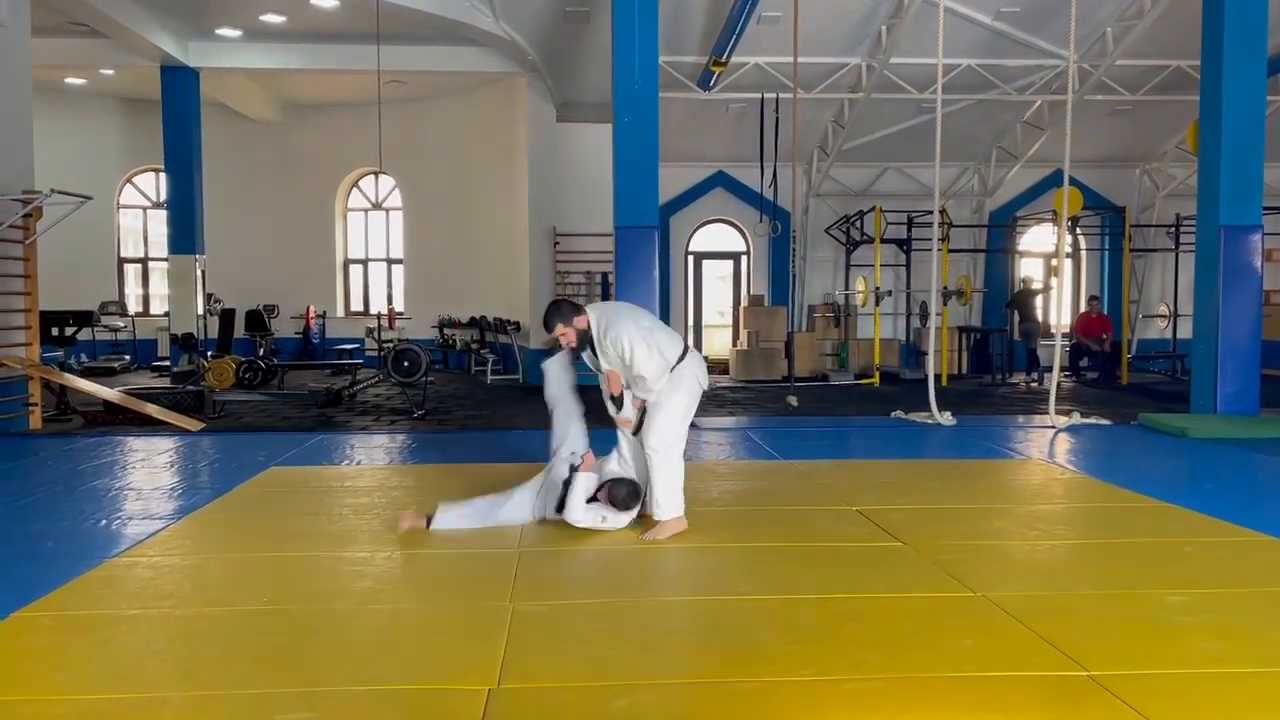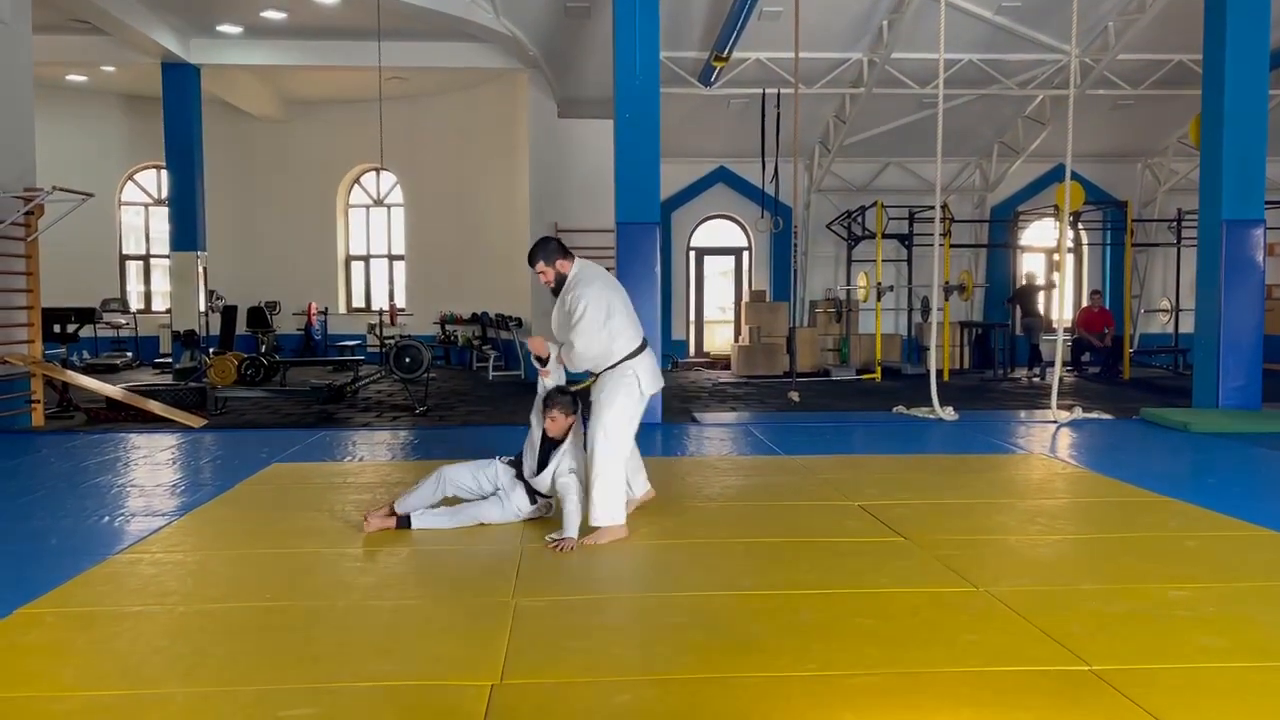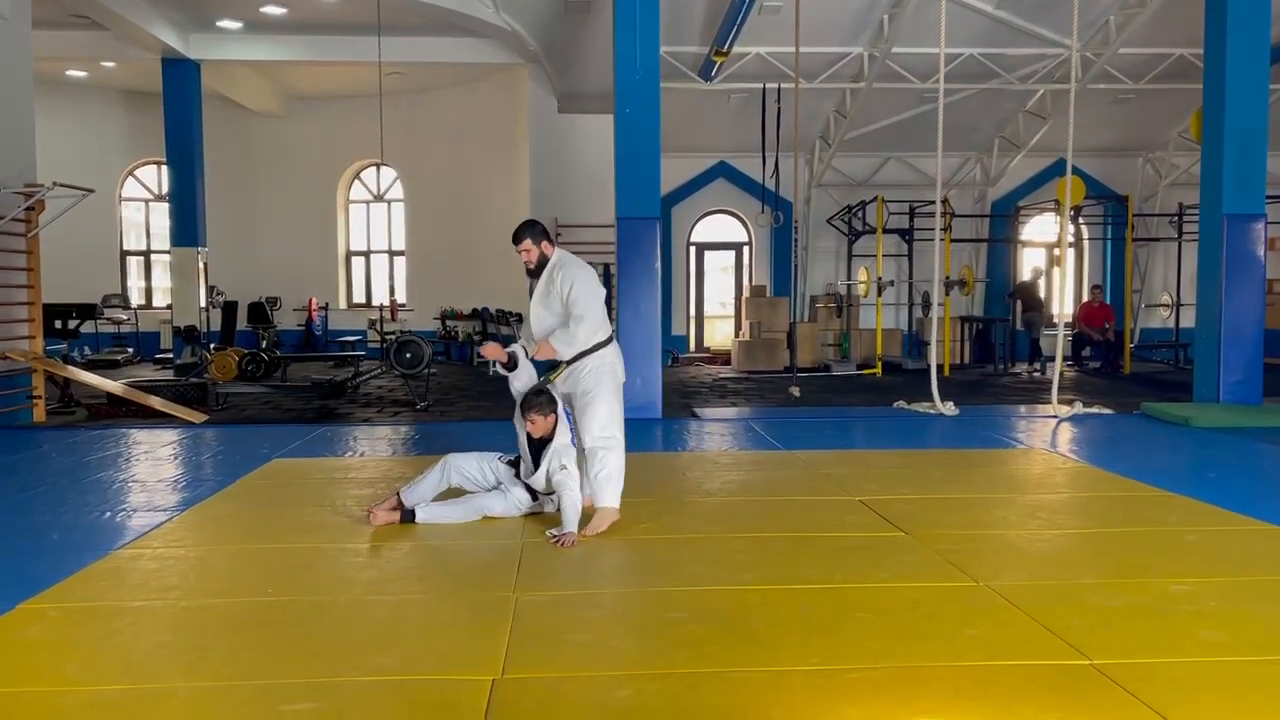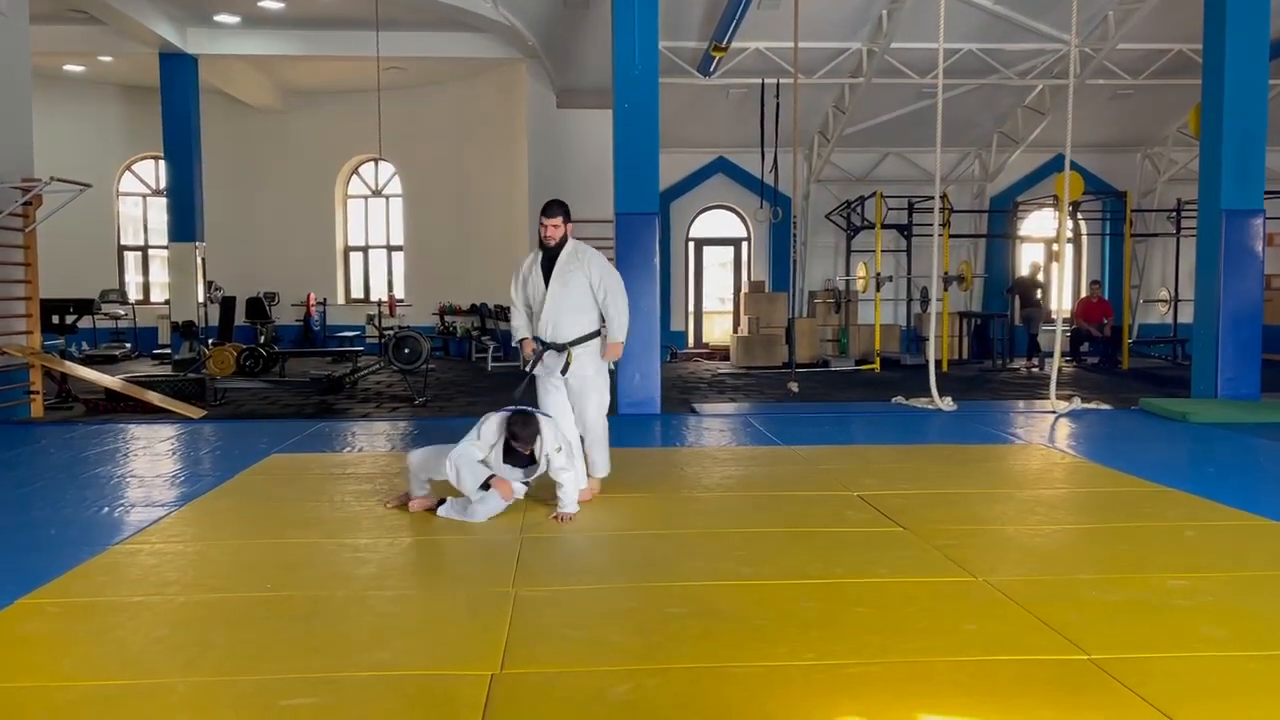
dt=0.5s
person 1, frame 1
left shoulder: (617, 329)
right shoulder: (584, 332)
left elbow: (651, 374)
right elbow: (611, 374)
left wrist: (635, 401)
left hip: (679, 375)
right hip: (648, 379)
left knee: (659, 444)
right knee: (646, 440)
left ankle: (672, 518)
right ankle: (653, 503)
person 1, frame 2
left shoulder: (586, 291)
right shoulder: (580, 279)
left elbow: (584, 350)
right elbow: (580, 340)
left wrist: (555, 355)
right wrist: (552, 350)
left hip: (626, 374)
right hip: (618, 371)
left knee: (604, 446)
right knee: (617, 438)
left ankle: (611, 523)
right ankle: (638, 489)
person 1, frame 3
left shoulder: (572, 271)
right shoulder: (541, 276)
left elbow: (587, 319)
right elbow: (540, 323)
left wrist: (554, 345)
left hip: (596, 363)
right hip: (567, 367)
left knee: (599, 433)
left ankle: (607, 506)
right ankle: (584, 493)
person 1, frame 4
left shoulder: (589, 258)
right shoulder: (529, 264)
left elbow: (614, 297)
right elbow: (519, 306)
left wrist: (615, 338)
right wrist: (524, 337)
left hip: (586, 353)
right hip: (547, 356)
left knee: (591, 420)
right knee: (558, 425)
left ankle: (595, 474)
person 2, frame 1
left shoulder: (607, 518)
right shoulder: (628, 471)
left elbow: (575, 513)
left wrist: (584, 472)
left knee: (499, 509)
left ankle: (428, 521)
person 2, frame 2
left shoulder: (570, 458)
right shoulder: (550, 412)
left elbow: (572, 499)
right elbow: (551, 377)
left wrist: (570, 535)
right wrist: (545, 355)
left hip: (526, 500)
right hip: (508, 472)
left knee: (477, 513)
right knee: (447, 475)
left ankle: (396, 522)
right ankle: (394, 508)
person 2, frame 3
left shoulder: (562, 451)
left elbow: (570, 491)
right elbow: (523, 375)
left wrist: (569, 529)
right wrist: (505, 357)
left hip: (531, 496)
right hip: (514, 470)
left knee: (481, 504)
right knee: (451, 465)
left ankle: (399, 516)
right ankle: (398, 501)
person 2, frame 4
left shoulder: (550, 434)
right shoulder: (491, 425)
left elbow: (565, 471)
right elbow: (458, 461)
left wrist: (567, 506)
right wrist: (493, 480)
left hip: (514, 480)
left knee: (477, 513)
right knee: (418, 460)
left ankle: (436, 503)
right ankle: (417, 495)
